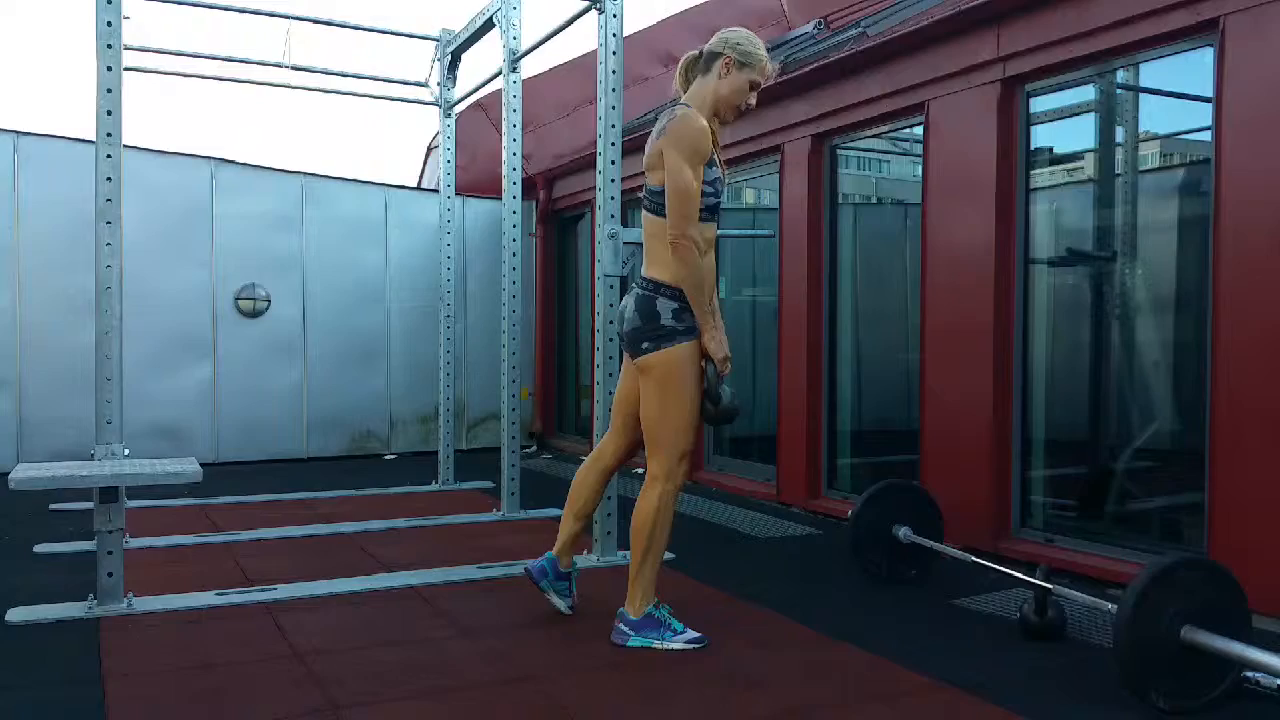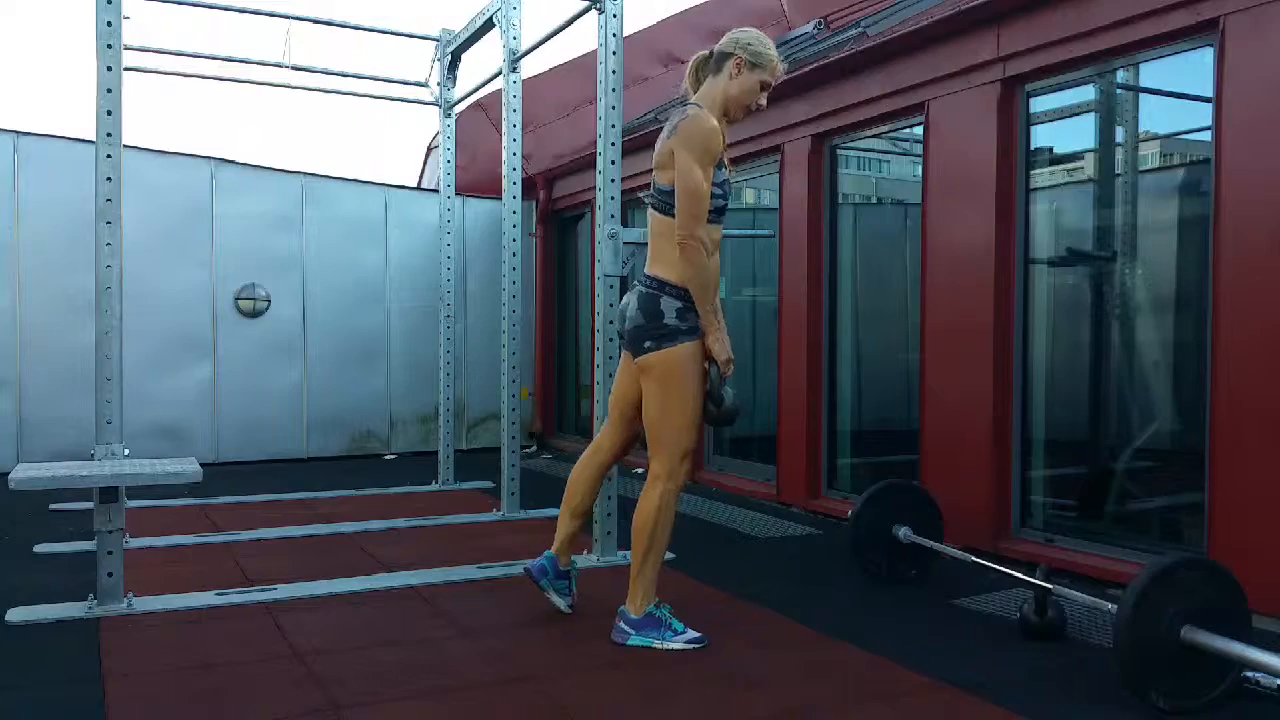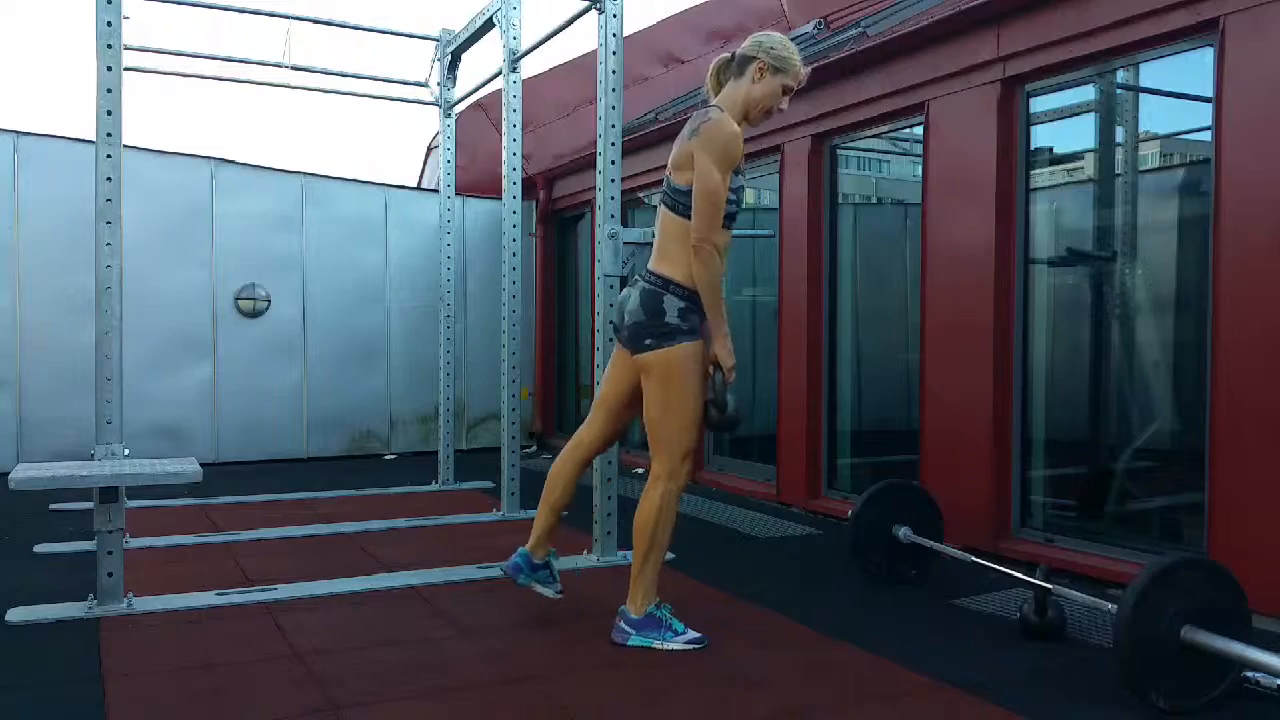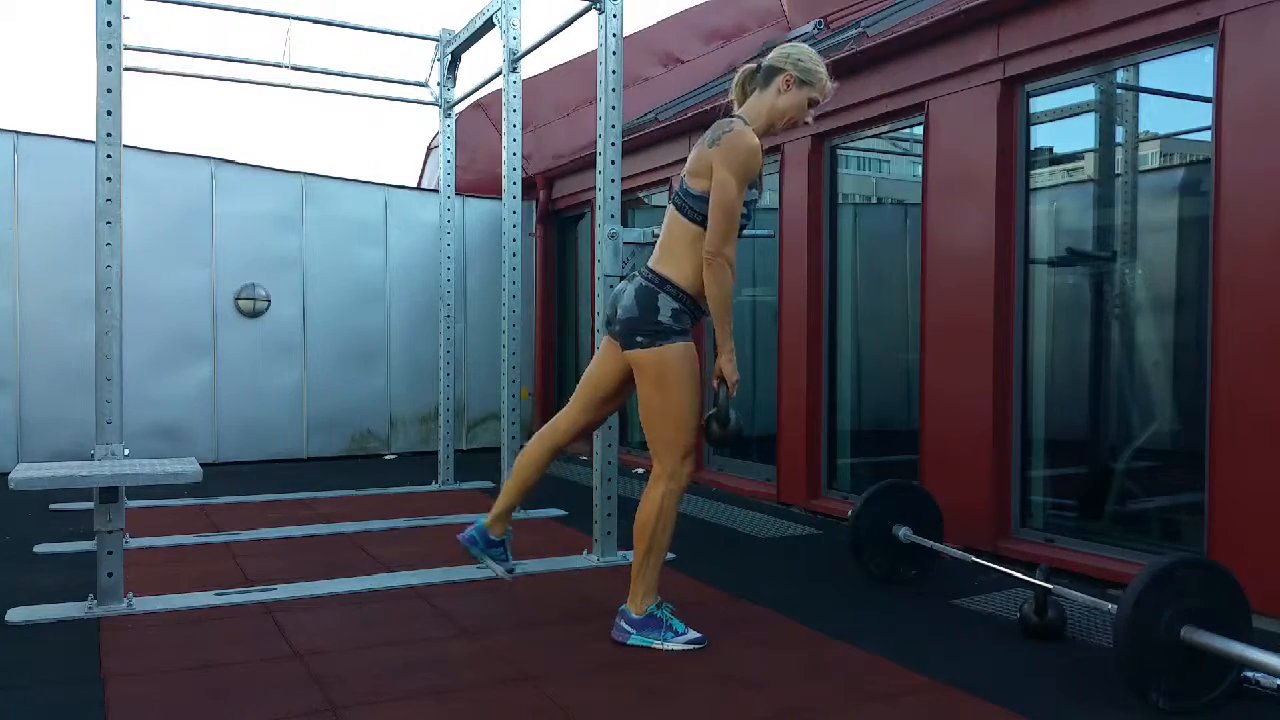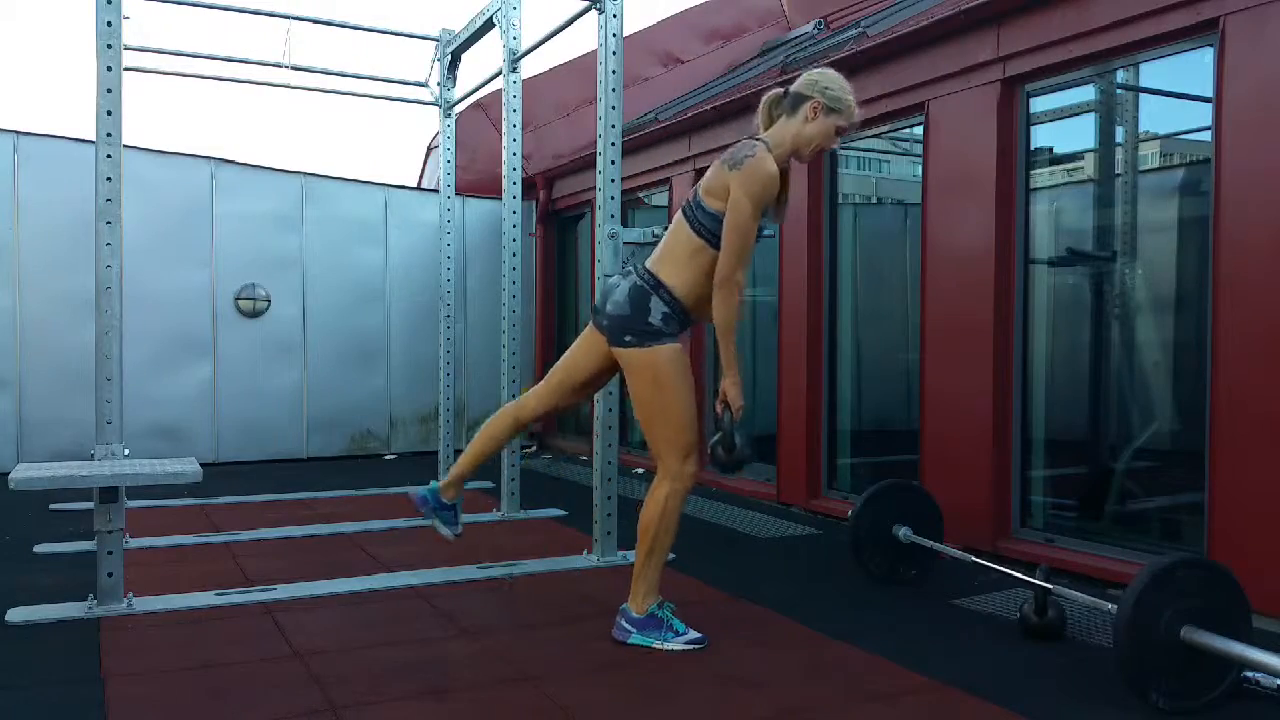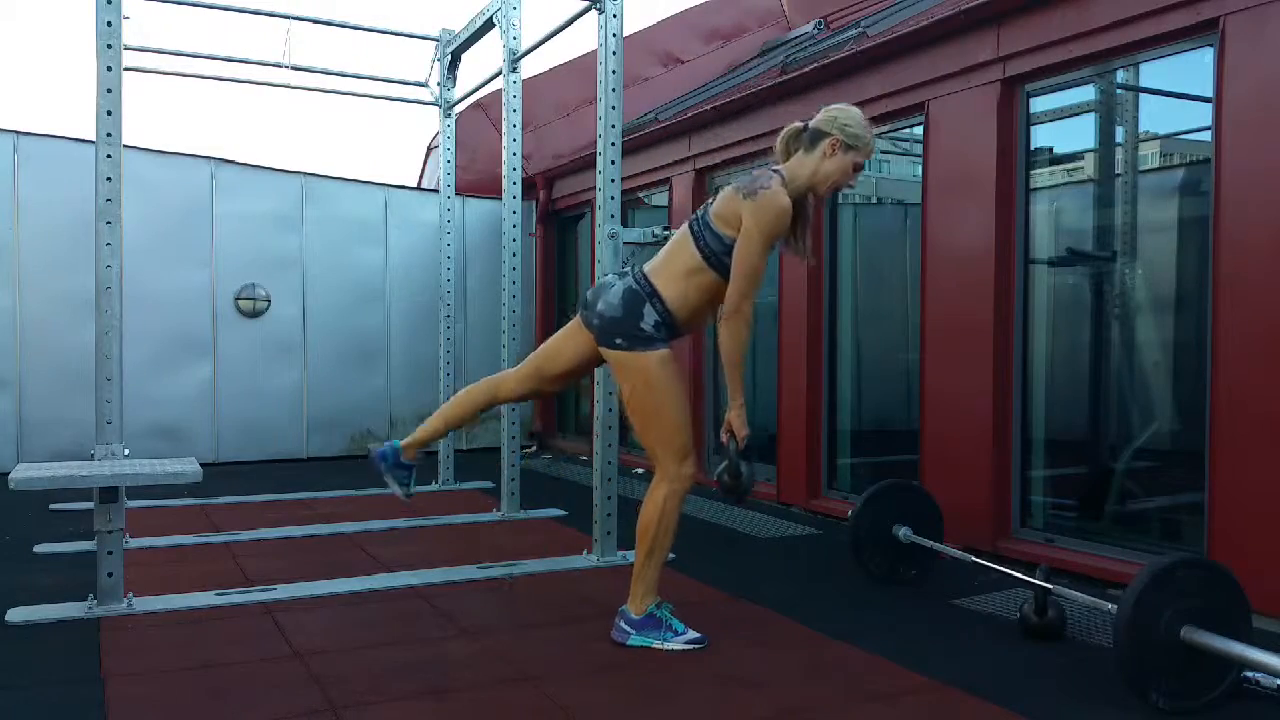
dt=0.2s
person 1, frame 1
left shoulder: (686, 128)
right shoulder: (687, 124)
right elbow: (683, 241)
left wrist: (709, 321)
right wrist: (711, 329)
left hip: (654, 309)
right hip: (666, 313)
left knee: (617, 447)
right knee: (668, 469)
left ankle: (557, 562)
right ankle: (638, 616)
person 1, frame 2
left shoulder: (690, 125)
right shoulder: (699, 125)
right elbow: (691, 241)
left wrist: (707, 324)
right wrist: (715, 330)
left hip: (651, 306)
right hip: (668, 312)
left knee: (611, 443)
right knee: (670, 469)
left ankle: (555, 561)
right ankle: (638, 615)
person 1, frame 3
left shoulder: (708, 127)
right shoulder: (720, 129)
right elbow: (705, 245)
left wrist: (709, 331)
right wrist: (722, 337)
left hip: (648, 303)
right hip: (668, 311)
left knee: (594, 435)
right knee: (672, 469)
left ankle: (534, 553)
right ankle: (638, 615)
person 1, frame 4
left shoulder: (732, 137)
right shoulder: (741, 141)
right elbow: (716, 257)
left wrist: (718, 346)
right wrist: (726, 351)
left hip: (640, 300)
right hip: (660, 311)
left knee: (570, 423)
right knee: (674, 468)
left ankle: (493, 528)
right ankle: (640, 614)
person 1, frame 5
left shoulder: (756, 159)
right shoulder: (761, 167)
left elbow: (719, 275)
right elbow: (726, 282)
left wrist: (726, 370)
right wrist: (730, 375)
left hip: (631, 299)
right hip: (649, 315)
left knee: (538, 402)
right knee: (679, 468)
left ankle: (445, 491)
right ankle: (639, 614)
person 1, frame 6
left shoulder: (771, 191)
right shoulder: (773, 199)
left elbow: (730, 305)
right elbow: (736, 311)
left wrist: (734, 398)
right wrist: (737, 404)
left hip: (620, 300)
right hip: (637, 320)
left knee: (514, 385)
right knee: (676, 470)
left ankle: (404, 451)
right ankle: (638, 615)
